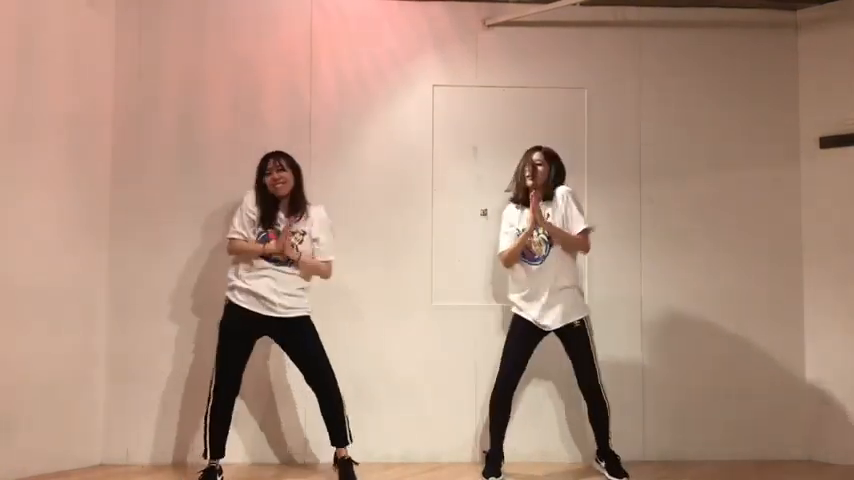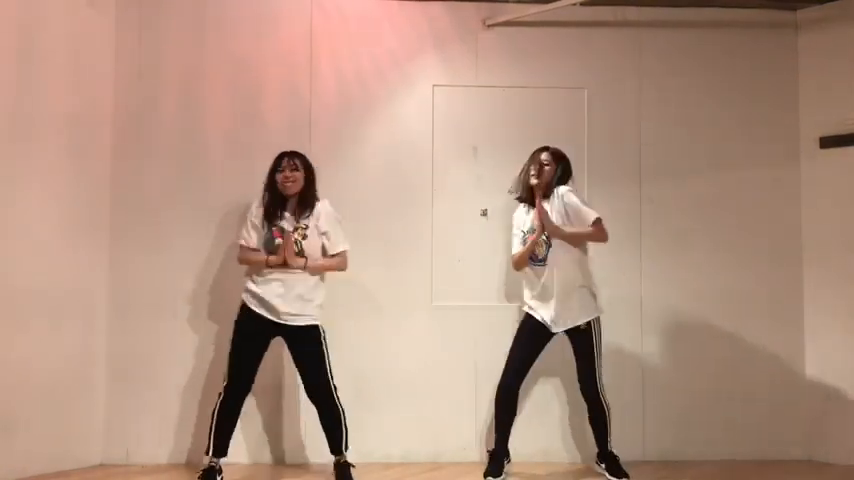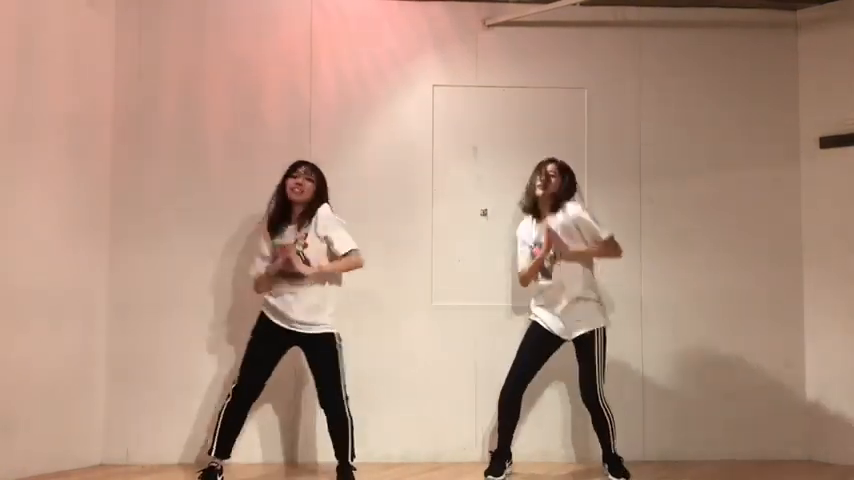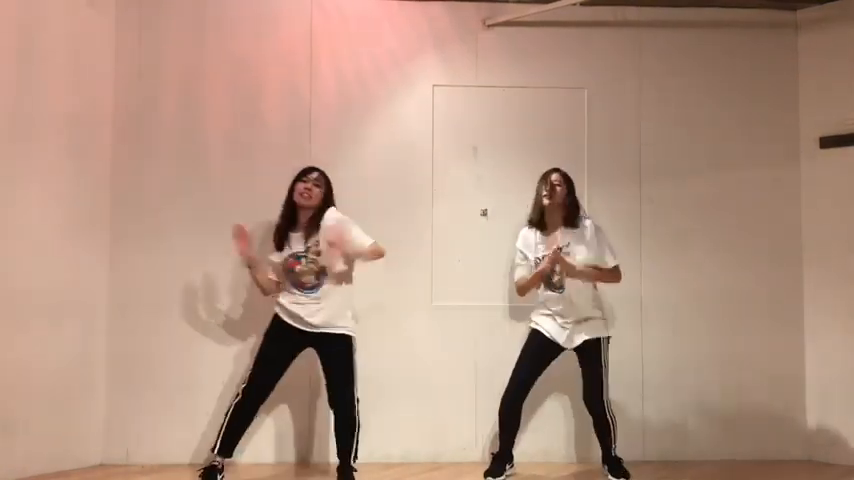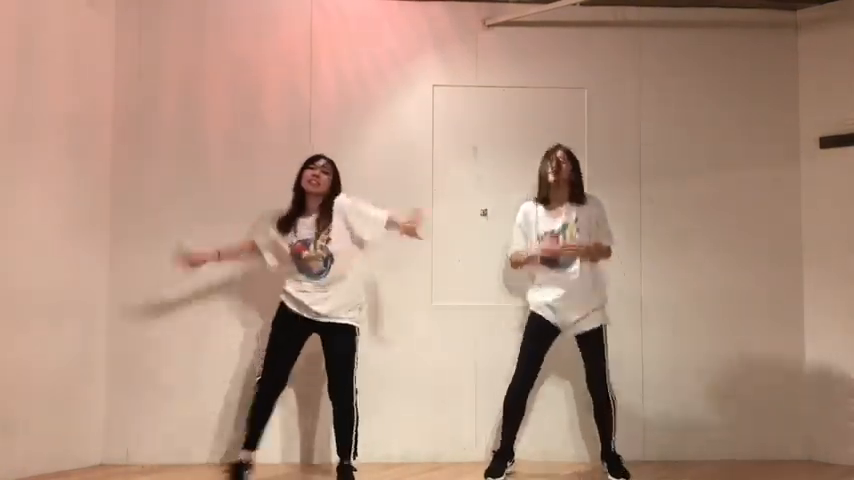
dt=0.1s
person 1, frame 1
left shoulder: (563, 197)
right shoulder: (512, 212)
left elbow: (583, 245)
right elbow: (506, 260)
left wrist: (544, 222)
right wrist: (529, 226)
left hip: (567, 308)
right hip: (526, 310)
left knee: (591, 386)
right knee: (503, 385)
person 1, frame 2
left shoulder: (565, 197)
right shoulder: (522, 214)
left elbow: (601, 233)
right elbow: (518, 264)
left wrist: (556, 230)
right wrist: (538, 236)
left hip: (578, 307)
right hip: (539, 309)
left knee: (591, 387)
right knee: (508, 383)
person 1, frame 3
left shoulder: (572, 212)
right shoulder: (526, 227)
left elbow: (615, 250)
right elbow: (524, 279)
left wrist: (566, 251)
right wrist: (543, 254)
left hip: (585, 315)
right hip: (546, 317)
left knee: (593, 395)
right knee: (512, 388)
person 1, frame 4
left shoulder: (587, 229)
right shoulder: (528, 236)
left elbow: (615, 274)
right elbow: (520, 287)
left wrist: (574, 270)
right wrist: (543, 269)
left hip: (589, 325)
right hip: (546, 326)
left knee: (596, 401)
right knee: (514, 393)
person 1, frame 5
left shoulder: (591, 206)
right shoulder: (529, 212)
left elbow: (605, 250)
right elbow: (515, 260)
left wrist: (576, 250)
right wrist: (541, 252)
left hip: (588, 311)
right hip: (544, 309)
left knee: (600, 387)
right knee: (520, 384)
person 2, frame 1
left shoulder: (315, 215)
right shoulder: (252, 204)
left elbow: (325, 270)
right elbow: (235, 248)
left wrist: (295, 254)
right wrist: (274, 246)
left hip: (291, 311)
right hip: (244, 307)
left knee: (324, 381)
right knee: (224, 386)
person 2, frame 2
left shoulder: (321, 210)
right shoulder: (262, 209)
left elbow: (341, 261)
right elbow: (243, 255)
left wrist: (302, 262)
right wrist: (276, 259)
left hip: (302, 316)
right hip: (257, 310)
left knee: (321, 390)
right knee: (235, 386)
person 2, frame 3
left shoulder: (323, 216)
right shoulder: (273, 225)
left elbow: (356, 260)
right elbow: (260, 283)
left wrist: (308, 270)
right wrist: (280, 268)
left hip: (317, 326)
right hip: (274, 320)
left knee: (333, 398)
right knee: (243, 391)
person 2, frame 4
left shoulder: (332, 220)
right shoulder: (284, 236)
left elbow: (377, 250)
right elbow: (269, 287)
left wrist: (348, 252)
right wrist: (249, 262)
left hip: (334, 327)
right hip: (289, 322)
left knee: (343, 399)
right knee: (253, 390)
person 2, frame 5
left shoulder: (345, 208)
right shoulder: (288, 223)
left elbow: (388, 221)
right elbow: (255, 246)
left wrist: (406, 226)
right wrist: (212, 256)
left hip: (339, 316)
right hip: (295, 310)
left knee: (342, 392)
right knee: (269, 382)
